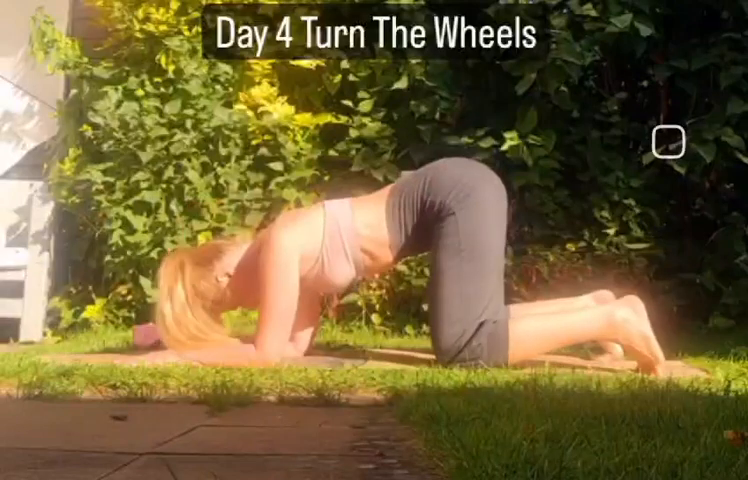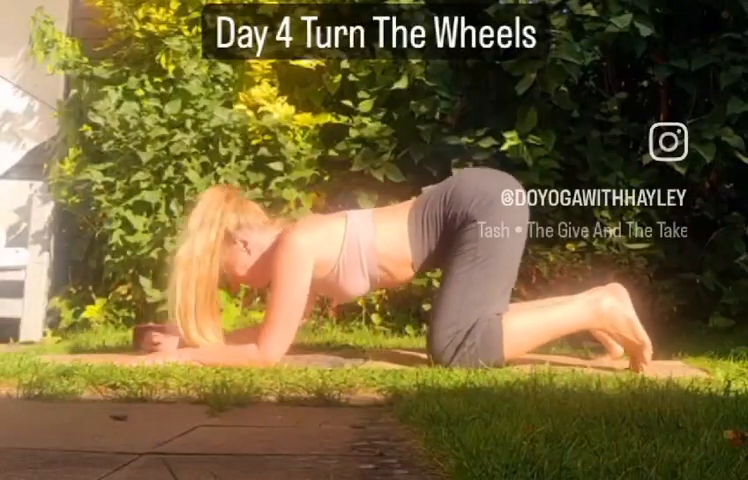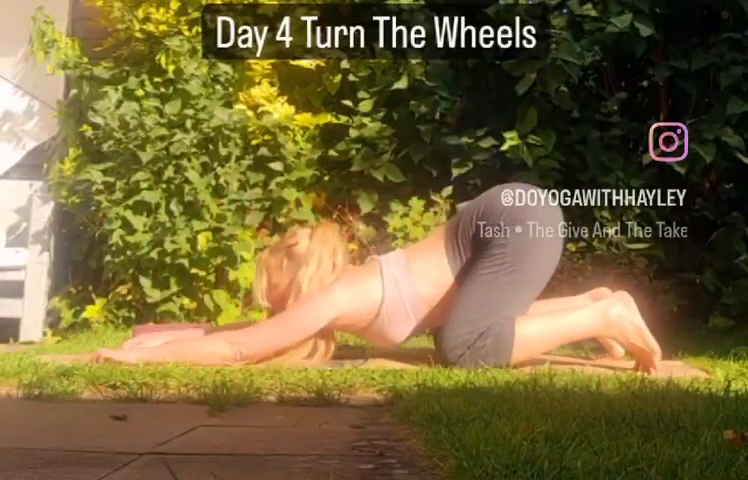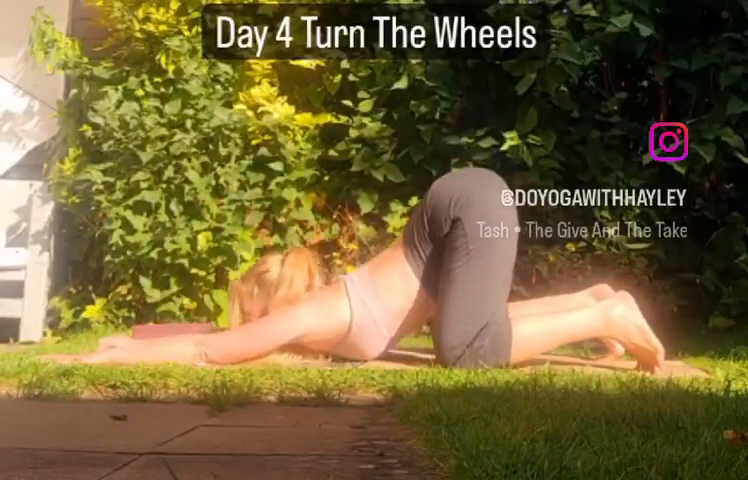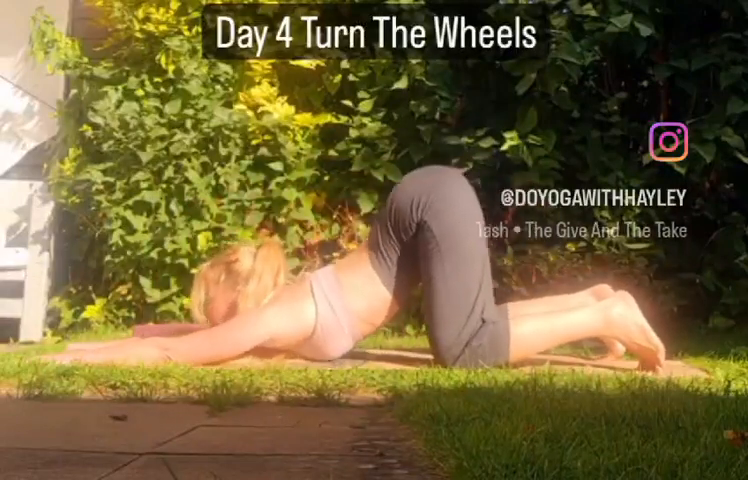
dt=1s
person 1, frame 1
left shoulder: (276, 249)
right shoulder: (299, 259)
left elbow: (268, 354)
right elbow: (295, 344)
left wrist: (189, 355)
right wrist: (207, 338)
left hip: (458, 193)
right hip: (457, 195)
left knee: (462, 344)
right knee: (466, 322)
left ankle: (614, 319)
right ankle: (590, 304)
person 1, frame 2
left shoulder: (293, 247)
right shoulder: (299, 244)
left elbow: (267, 354)
right elbow: (273, 331)
left wrist: (187, 356)
right wrist: (191, 339)
left hip: (483, 205)
right hip: (478, 202)
left knee: (454, 346)
right knee: (472, 326)
left ankle: (597, 310)
right ankle: (596, 300)
person 1, frame 3
left shoulder: (334, 298)
right shoulder: (346, 291)
left elbow: (237, 348)
right elbow: (247, 331)
left wrist: (146, 355)
right wrist: (167, 336)
left hip: (521, 220)
right hip: (508, 219)
left knee: (464, 347)
right knee: (482, 323)
left ankle: (603, 318)
right ankle: (595, 302)
person 1, frame 4
left shoulder: (308, 317)
right shoulder: (315, 312)
left elbow: (208, 350)
right elbow: (216, 334)
left wrist: (124, 356)
right wrist: (137, 338)
left hip: (470, 204)
right hip: (462, 206)
left knee: (466, 350)
right knee: (476, 327)
left ankle: (605, 316)
right ankle: (594, 299)
person 1, frame 5
left shoulder: (272, 321)
right shoulder: (277, 308)
left elbow: (172, 353)
right elbow: (202, 332)
left wrist: (91, 354)
right wrist: (127, 336)
left hip: (433, 202)
right hip: (429, 202)
left knee: (465, 351)
right knee: (474, 331)
left ankle: (604, 316)
right ankle: (593, 299)
